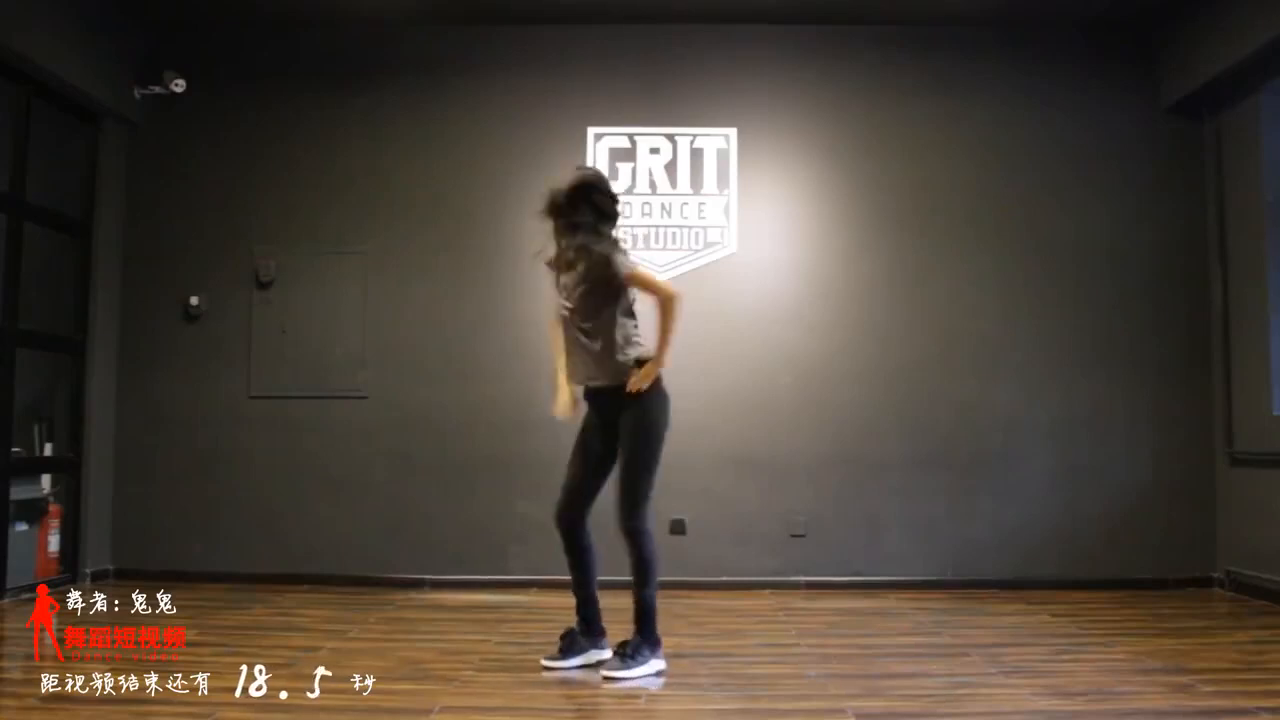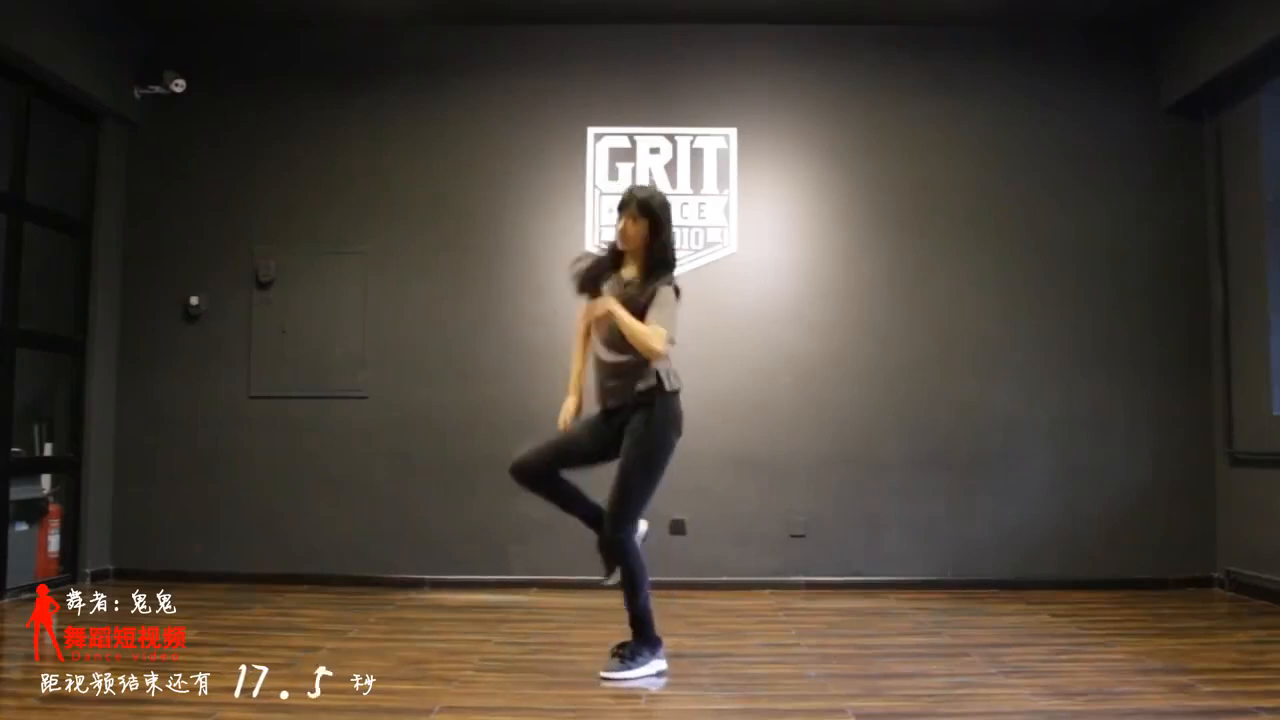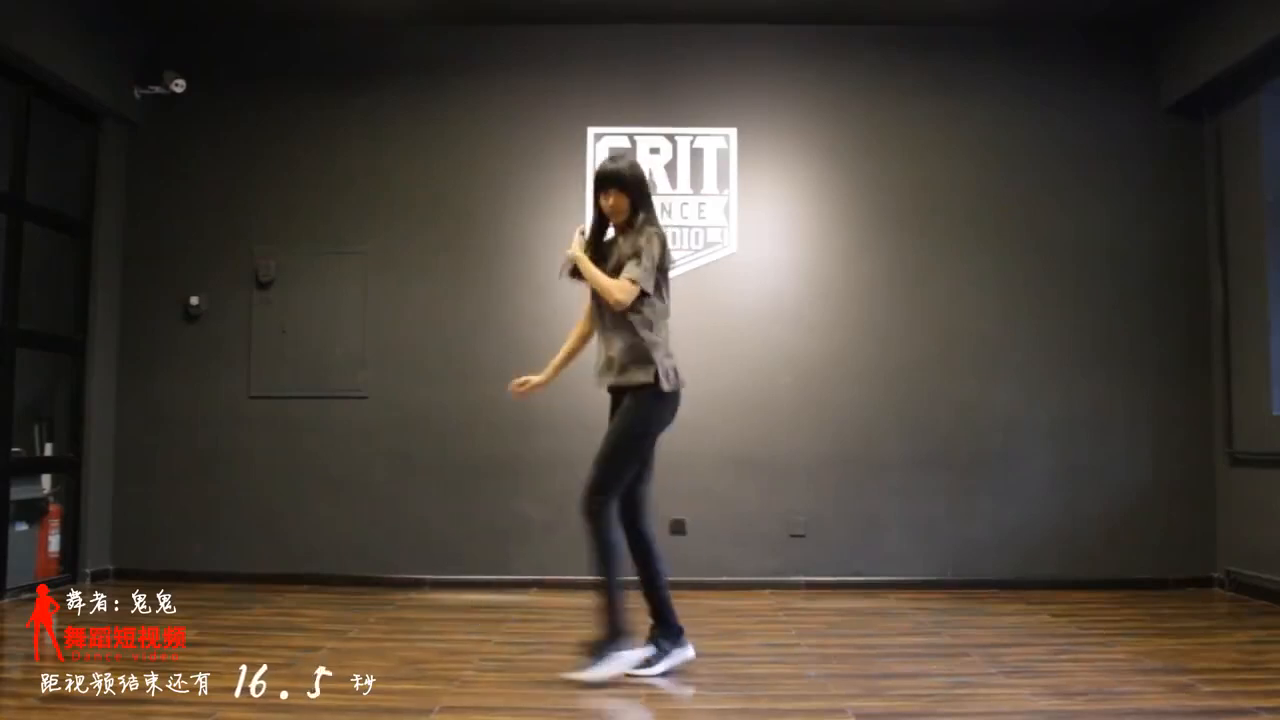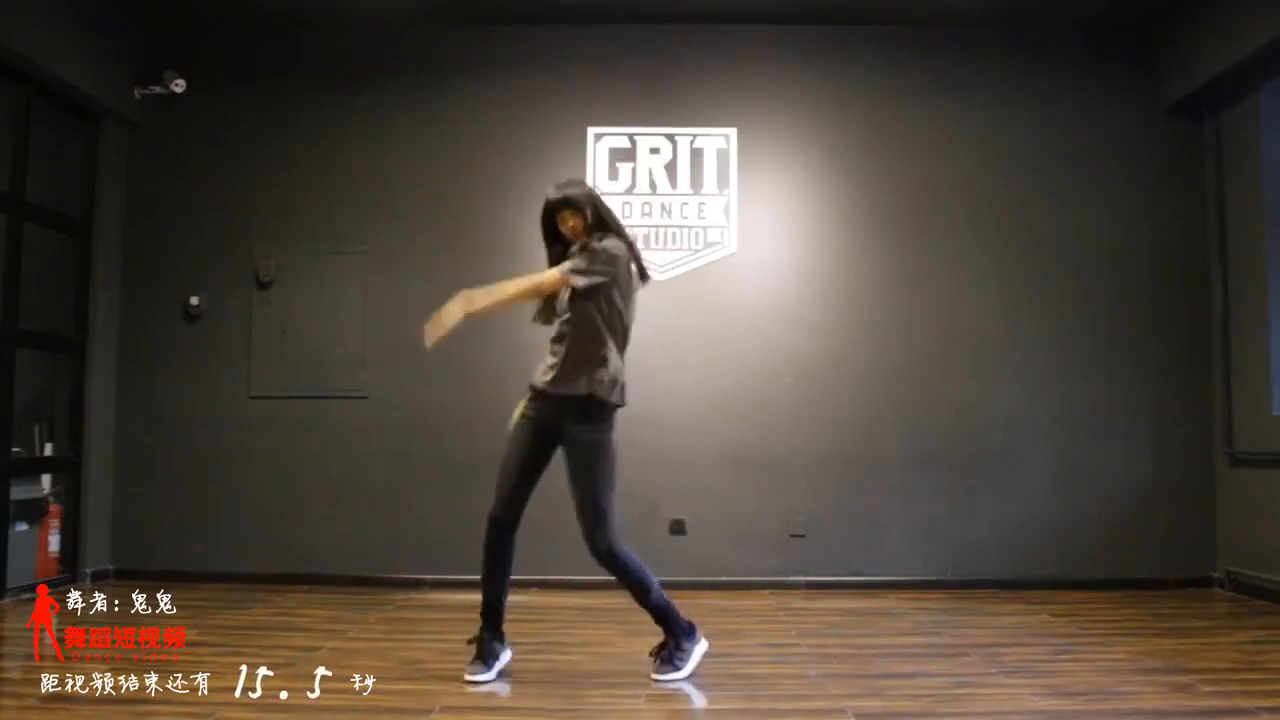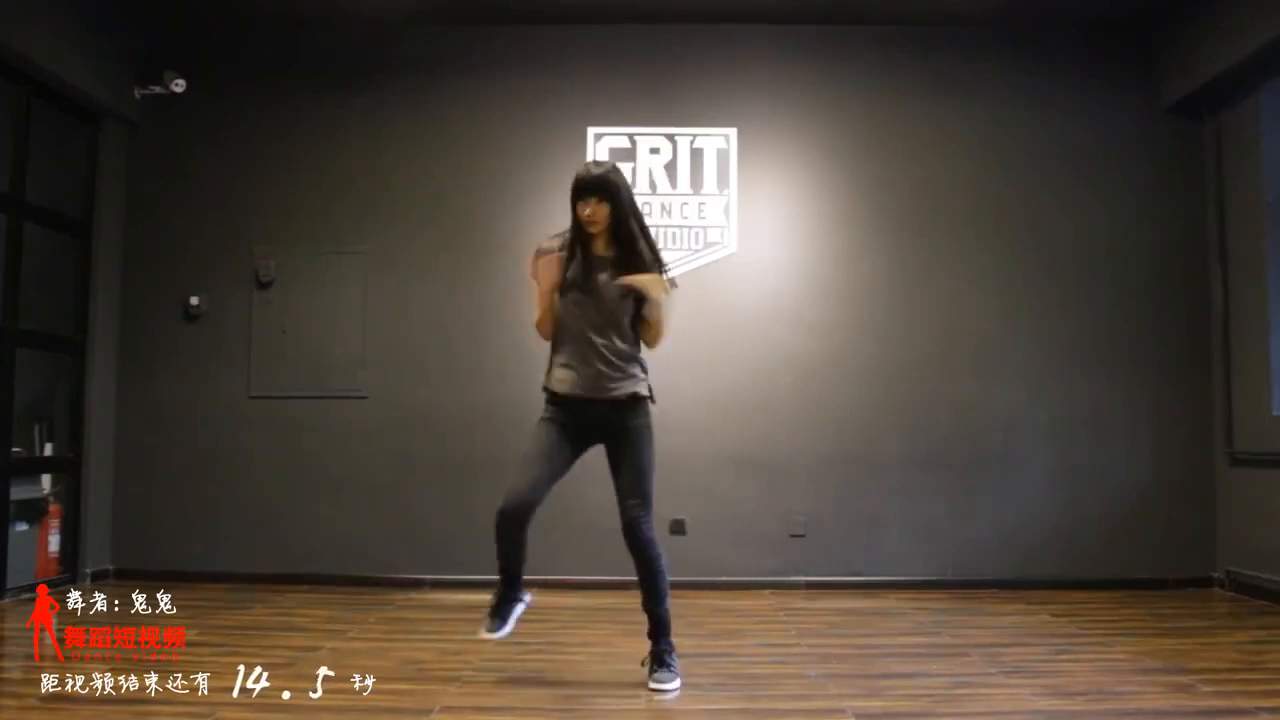
dt=1s
person 1, frame 1
left shoulder: (600, 255)
right shoulder: (569, 262)
left elbow: (668, 292)
right elbow: (562, 320)
left wrist: (656, 361)
right wrist: (564, 385)
left hip: (634, 398)
right hip: (601, 402)
left knee: (632, 519)
right knee: (568, 515)
left ankle: (646, 645)
right ankle: (590, 634)
person 1, frame 2
left shoulder: (660, 285)
right shoulder: (601, 270)
left elbow: (655, 348)
right elbow: (585, 334)
left wrist: (615, 310)
right wrist: (572, 397)
left hip: (652, 412)
right hip: (613, 411)
left knee: (616, 526)
right knee: (527, 468)
left ankle: (646, 646)
right ankle: (619, 535)
person 1, frame 3
left shoulder: (647, 240)
right shoulder: (605, 249)
left elbow: (620, 297)
right elbow: (590, 320)
left wrist: (580, 258)
right wrist: (547, 374)
left hip: (650, 390)
right hip: (625, 392)
left knee: (598, 504)
right knee: (630, 517)
left ankle: (615, 638)
right ankle: (668, 635)
person 1, frame 4
left shoulder: (610, 254)
right shoulder: (568, 265)
left elbow: (540, 284)
left wrist: (467, 302)
right wrist: (528, 400)
left hip: (588, 410)
right hip: (546, 403)
left knee: (600, 541)
right knee: (501, 519)
left ankle: (682, 635)
right ankle: (492, 641)
person 1, frame 5
left shoulder: (640, 260)
right shoulder: (557, 253)
left elbow: (651, 338)
right elbow: (546, 329)
left wrist: (658, 301)
right wrist: (545, 291)
left hip: (626, 407)
right hip: (565, 405)
left knee: (638, 530)
right knee: (513, 507)
left ankle: (662, 652)
right ankle: (511, 593)
